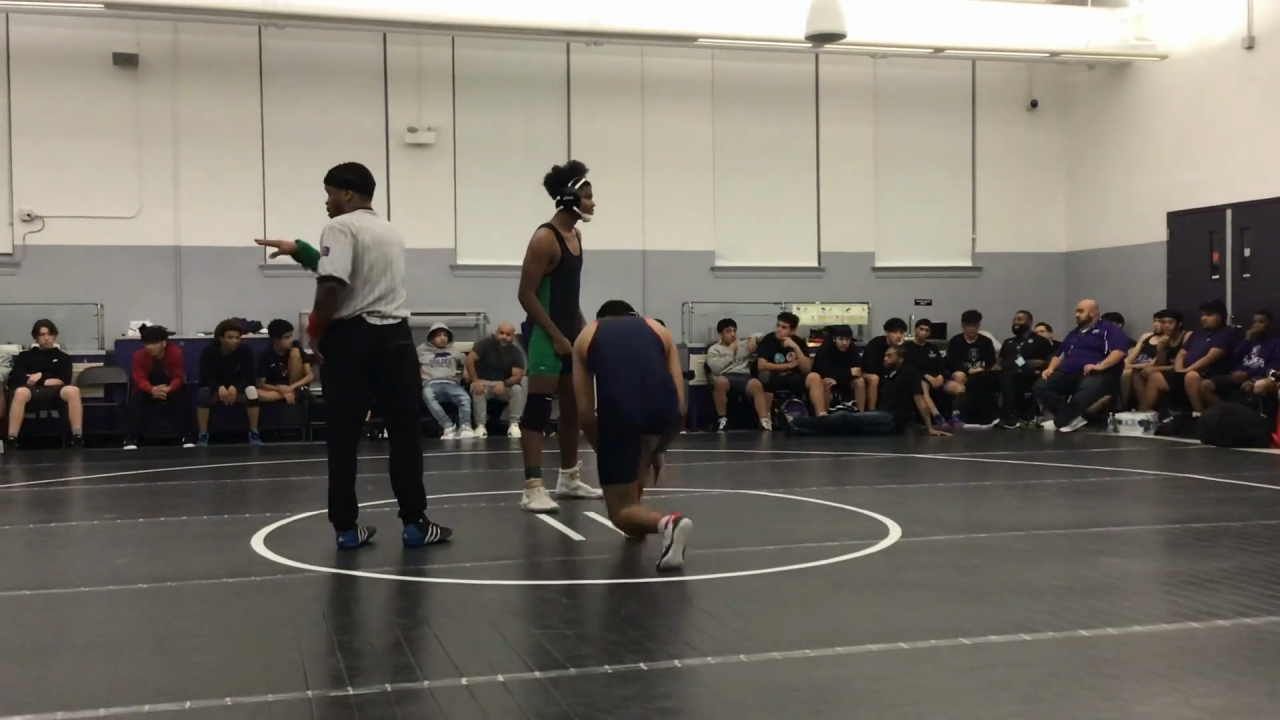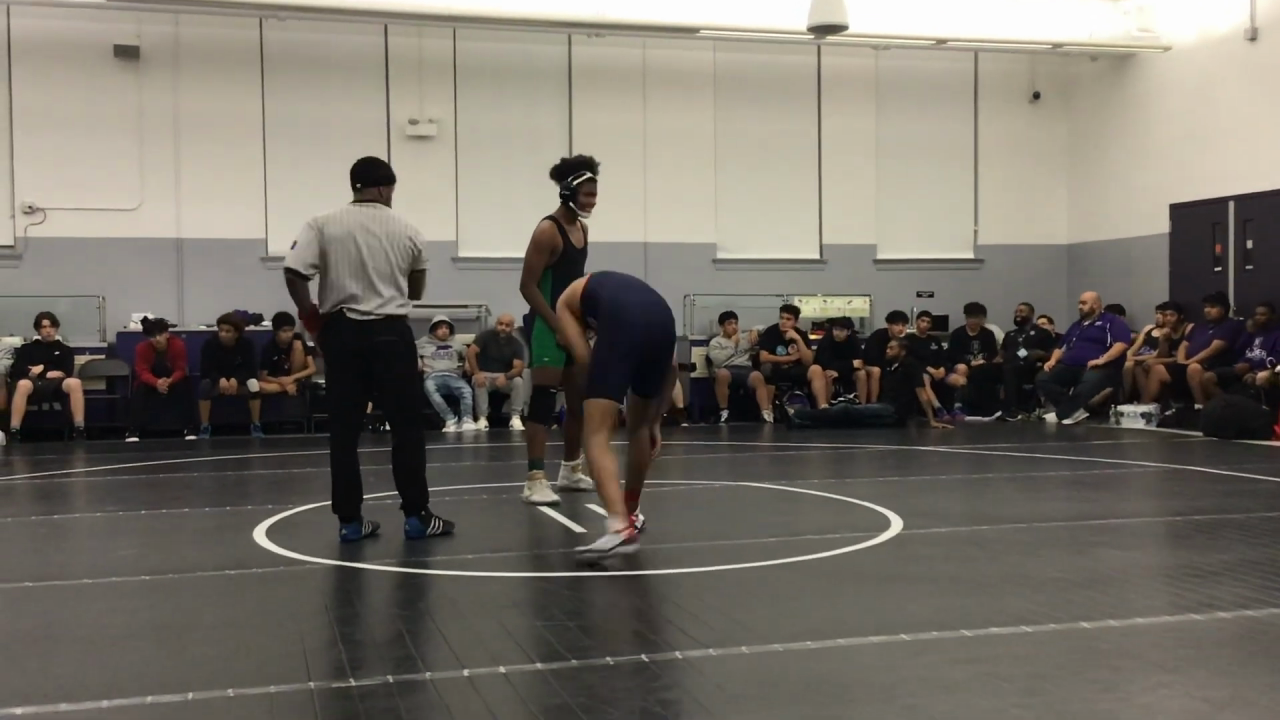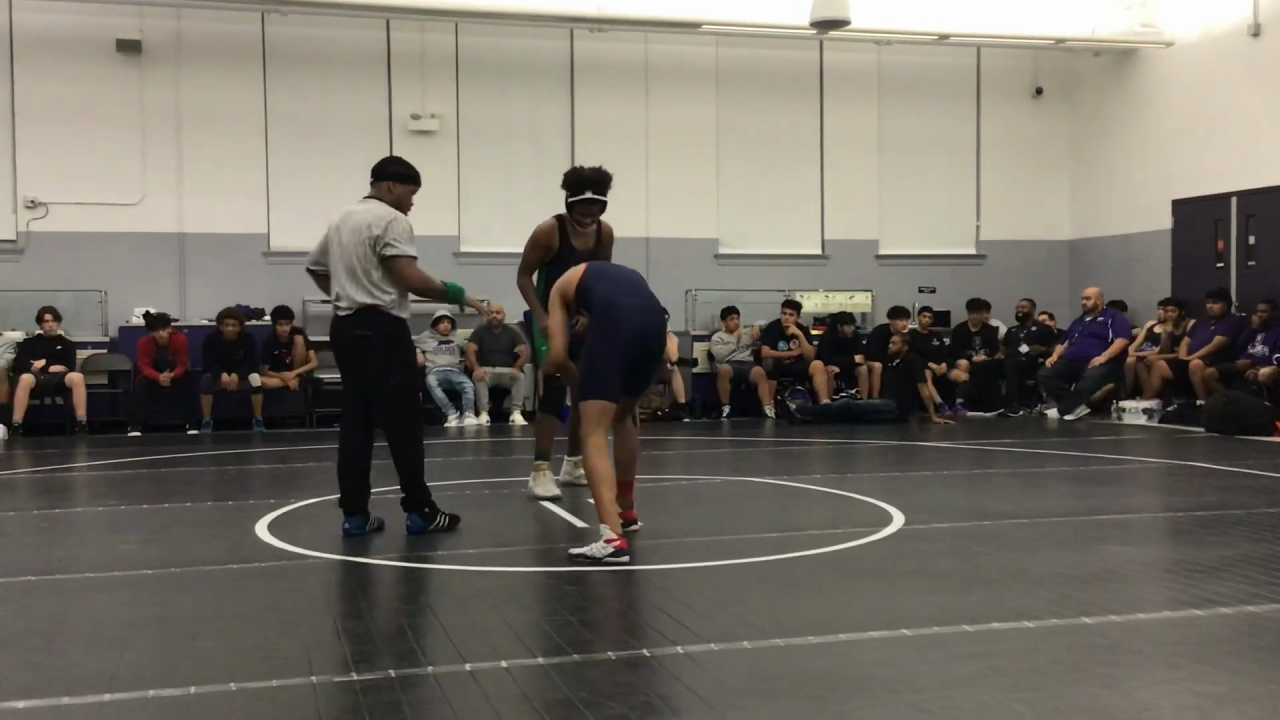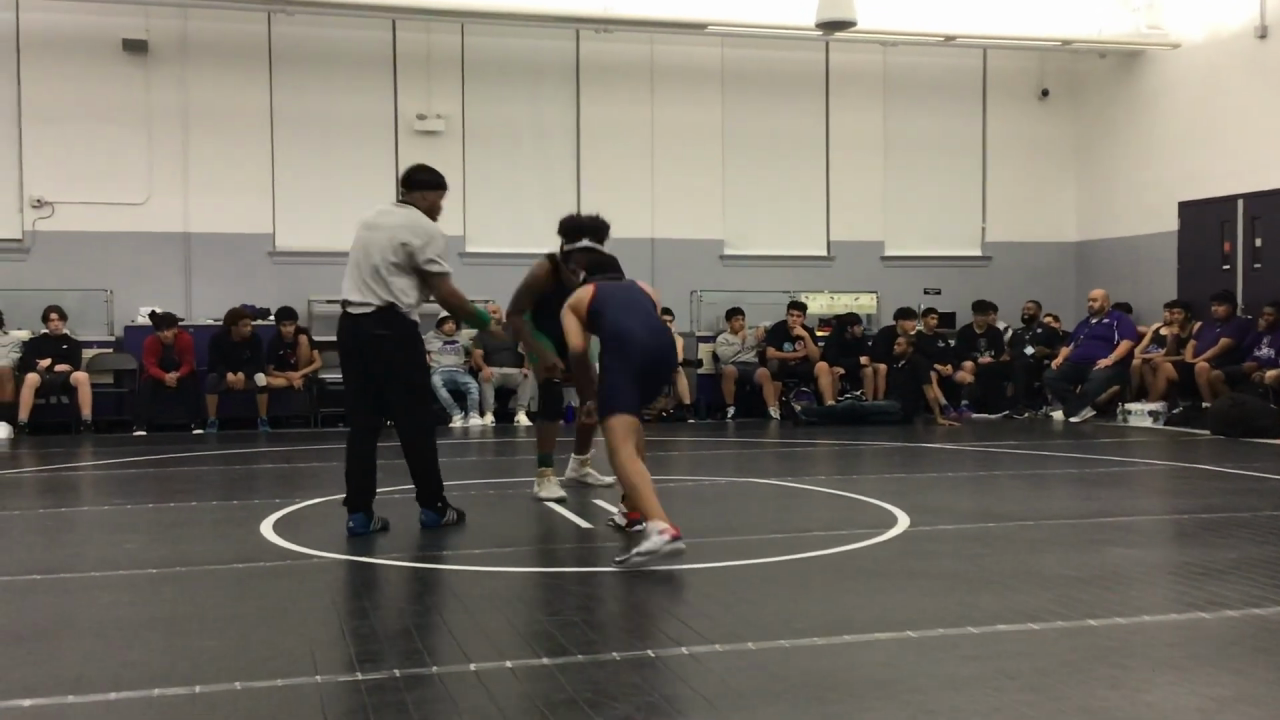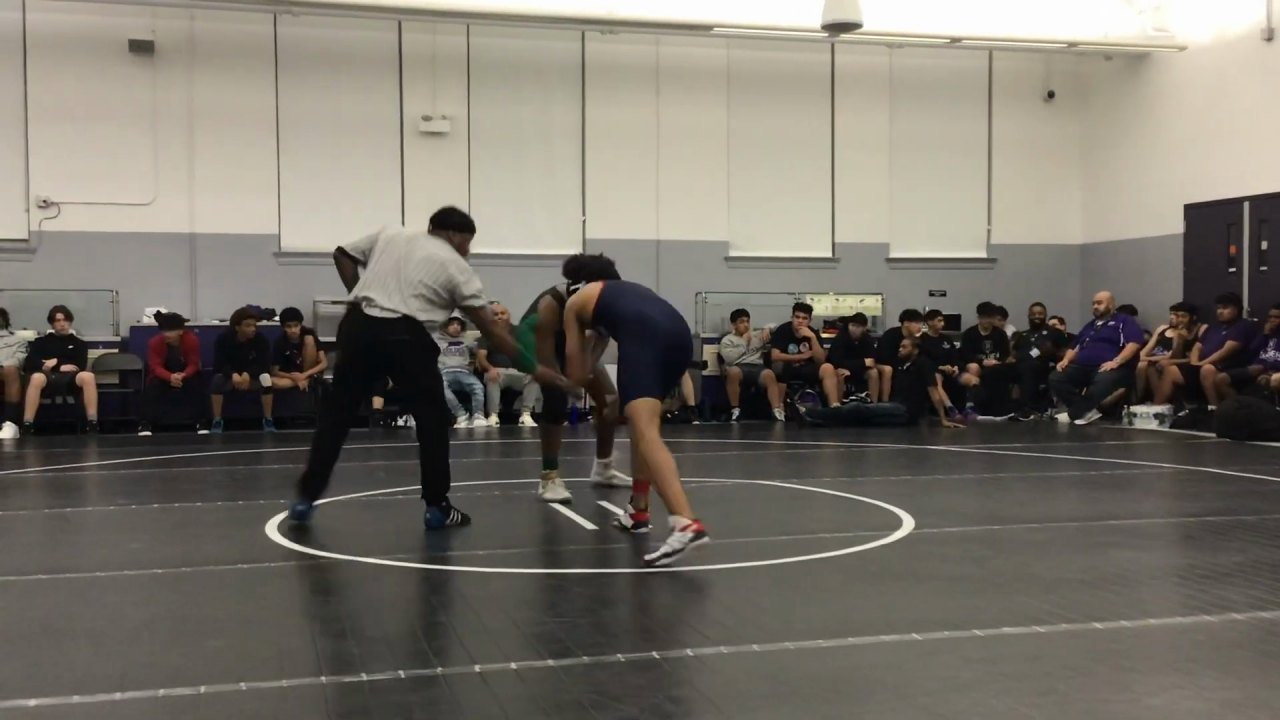
dt=0.4s
person 1, frame 1
left shoulder: (342, 227)
right shoulder: (390, 232)
left elbow: (333, 283)
left wrist: (316, 326)
right wrist: (299, 249)
left hip: (350, 337)
right hip: (395, 337)
left knee: (343, 437)
right knee: (404, 432)
left ankle: (346, 527)
right ankle: (414, 522)
person 1, frame 2
left shoulder: (324, 224)
right shoulder: (405, 229)
left elbow: (294, 274)
right elbow: (418, 287)
left wrist: (311, 317)
left hip: (341, 332)
right hip: (391, 333)
left knee: (344, 429)
right knee: (406, 427)
left ankle: (350, 519)
right ankle: (416, 515)
person 1, frame 3
left shoulder: (341, 220)
right shoulder: (391, 221)
left elbow: (315, 268)
right elbow: (409, 278)
right wrist: (458, 295)
left hip: (345, 326)
right hip: (380, 328)
left knee: (356, 422)
right knee: (402, 422)
left ankle: (354, 513)
right ankle: (419, 511)
person 1, frame 4
left shoulder: (371, 219)
right shoulder: (425, 230)
right elbow: (445, 295)
right wrist: (484, 321)
left hip: (351, 325)
right hip: (391, 328)
left knee: (364, 422)
right knee: (415, 419)
left ankle: (359, 513)
right ankle: (433, 507)
person 1, frame 5
left shoulder: (391, 235)
right shoulder: (454, 265)
left elbow: (343, 255)
right elbow: (490, 327)
right wrist: (530, 366)
left hip: (359, 327)
right hip: (404, 336)
left knee: (337, 414)
right knee: (432, 420)
left ankle: (304, 499)
right ankle: (437, 507)
person 2, frame 1
left shoulder: (575, 236)
right shoulder: (544, 239)
right elbow: (526, 294)
left wrist: (582, 324)
right wrist: (555, 336)
left hip: (570, 332)
right hip: (547, 335)
left knee: (573, 407)
right knee: (539, 407)
left ankle: (569, 478)
right ankle: (533, 488)
person 2, frame 2
left shoulder: (582, 229)
right shoulder: (547, 231)
right elbow: (528, 286)
right wrist: (558, 326)
right hip: (549, 326)
left knee: (579, 398)
right knee: (543, 399)
left ankle: (571, 470)
right ankle: (535, 480)
person 2, frame 3
left shoulder: (605, 233)
right shoulder: (548, 231)
right elbow: (524, 276)
right wrist: (540, 317)
left hip: (582, 320)
right hip: (551, 319)
right knee: (554, 389)
left ankle: (573, 466)
right ankle: (541, 472)
person 2, frame 4
left shoulder: (601, 267)
right shoulder: (544, 270)
right elbow: (513, 315)
right wrist: (540, 355)
right hip: (538, 326)
right knee: (552, 388)
left ankle: (579, 465)
right ankle: (544, 475)
person 2, frame 5
right shoulder: (551, 306)
left elbow: (602, 336)
right elbow: (545, 368)
right hip: (536, 333)
left knee: (609, 397)
right knee: (556, 395)
left ankle: (603, 468)
right ankle: (549, 478)
person 3, frame 1
left shoulder: (587, 335)
right shoulder: (656, 329)
left elbow: (586, 415)
left wrist: (605, 455)
right wrist: (657, 450)
left hip: (620, 404)
right hip: (662, 404)
left knee: (621, 509)
right knee: (638, 438)
left ankle: (667, 521)
person 3, frame 2
left shoulder: (569, 296)
right shoulder: (630, 285)
left elbow: (584, 357)
right elbow: (672, 366)
right wrist: (656, 421)
left hip: (621, 326)
right hip: (662, 319)
left knee: (596, 436)
right knee: (640, 426)
left ankle: (619, 528)
right ankle: (629, 514)
person 3, frame 3
left shoulder: (566, 283)
right shoulder: (630, 275)
left elbow: (558, 357)
right elbow: (652, 333)
left wrist: (578, 378)
right wrist: (628, 395)
left hip: (612, 323)
right hip: (654, 322)
left knee: (593, 436)
right knee: (624, 416)
left ankle: (612, 539)
right ankle: (626, 510)
person 3, frame 4
left shoulder: (577, 299)
right shoulder: (644, 289)
left elbow: (577, 348)
left wrist: (590, 396)
left hip: (624, 348)
right hip: (663, 349)
left knee: (622, 450)
right knee: (630, 425)
left ankle: (661, 530)
right ankle: (634, 508)
person 3, frame 5
left shoulder: (576, 301)
right shoulder: (630, 290)
left elbow: (577, 376)
left wrist: (588, 361)
right wrist: (621, 397)
left hip: (644, 335)
right hip: (679, 332)
left knee: (646, 434)
right knee: (642, 422)
left ankle: (686, 524)
right ankle: (638, 511)
